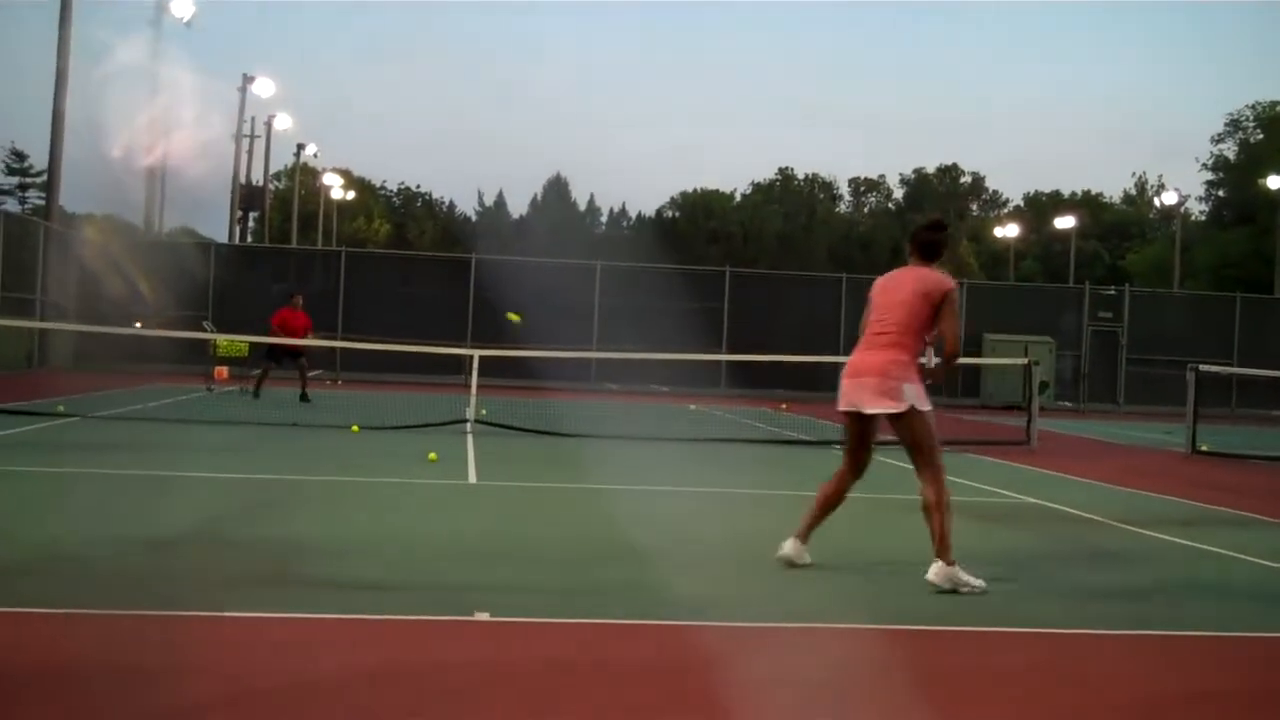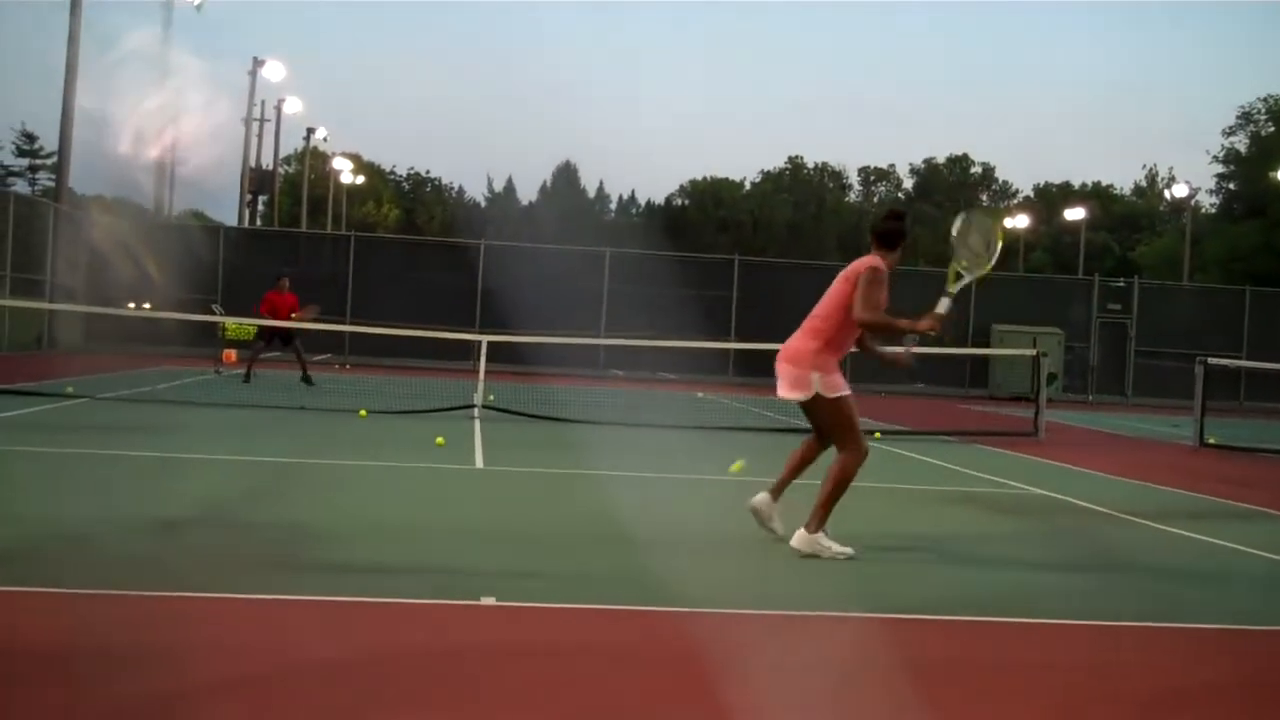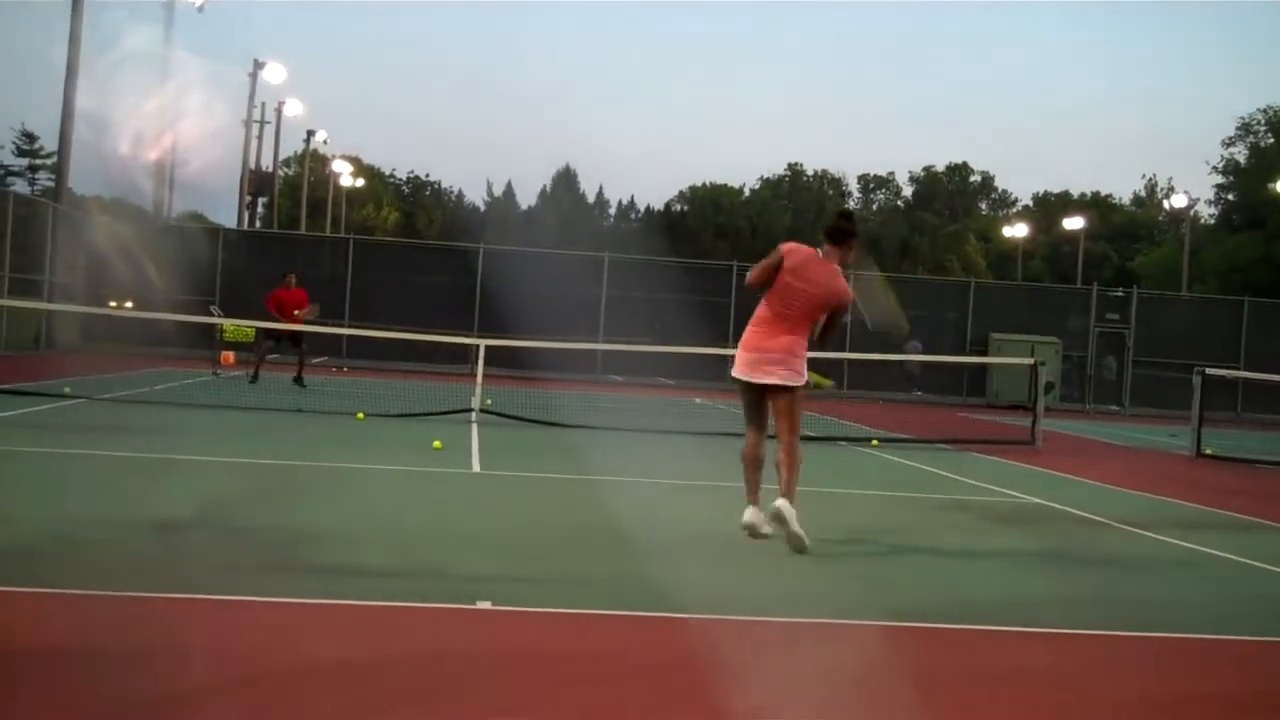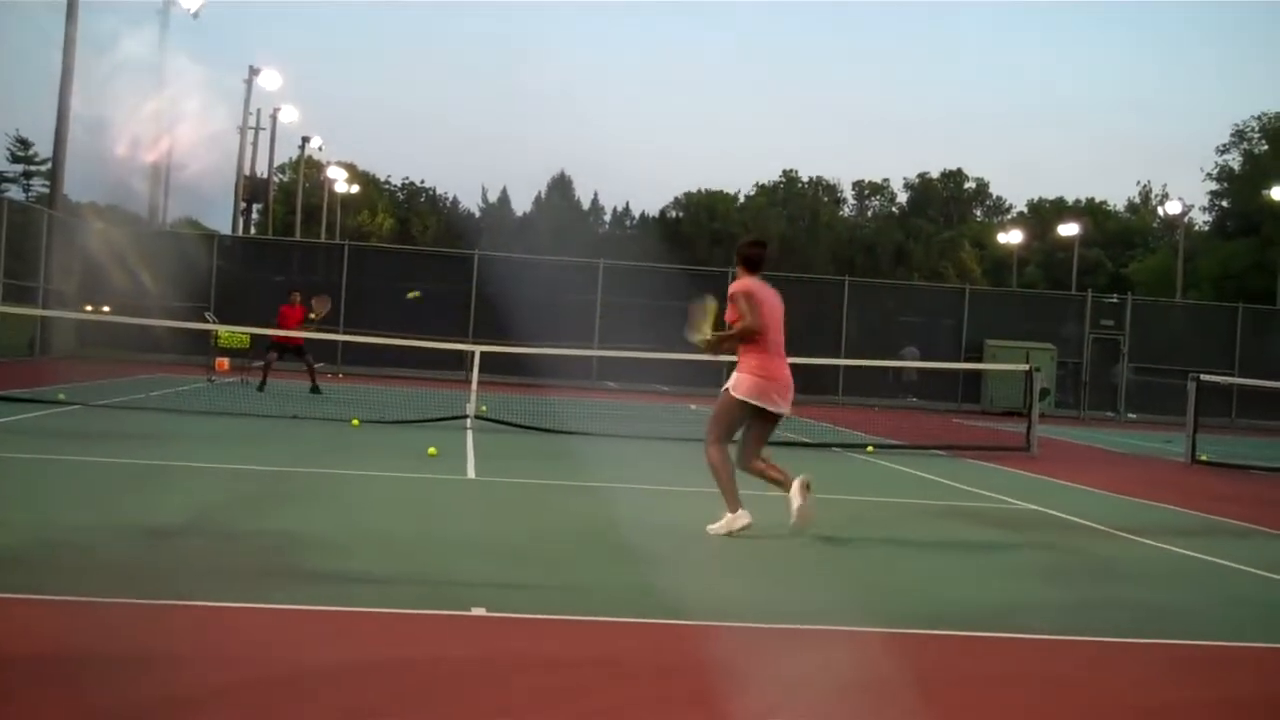
dt=0.4s
person 1, frame 1
left shoulder: (883, 282)
right shoulder: (944, 285)
right elbow: (952, 346)
right wrist: (940, 368)
left hip: (855, 375)
right hip: (894, 381)
left knee: (852, 467)
right knee: (931, 472)
left ankle: (797, 541)
right ankle: (945, 565)
person 1, frame 2
left shoulder: (861, 267)
right shoulder: (874, 270)
right elbow: (862, 318)
left wrist: (883, 356)
right wrist: (913, 327)
left hip: (792, 359)
right hip: (813, 366)
left knee: (824, 436)
right knee: (853, 450)
left ankle: (769, 498)
right ankle: (810, 533)
person 1, frame 3
left shoulder: (790, 250)
right shoulder: (842, 291)
left elbow: (752, 280)
left hip: (752, 350)
right hip: (787, 357)
left knee: (755, 431)
right knee: (788, 439)
left ankle: (754, 508)
right ankle: (786, 502)
person 1, frame 4
left shoulder: (740, 287)
right shoulder: (774, 295)
left elbow: (754, 327)
left wrist: (719, 339)
right wrist: (734, 342)
left hip: (752, 377)
right hip: (781, 384)
left knee: (714, 441)
right knee: (749, 458)
left ankle: (735, 512)
right ankle: (793, 485)
